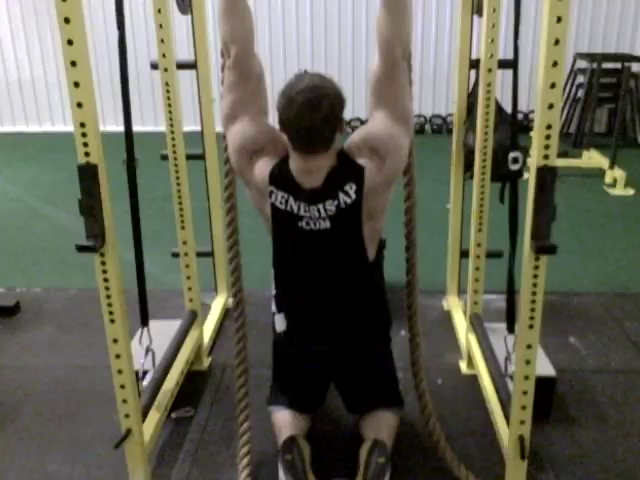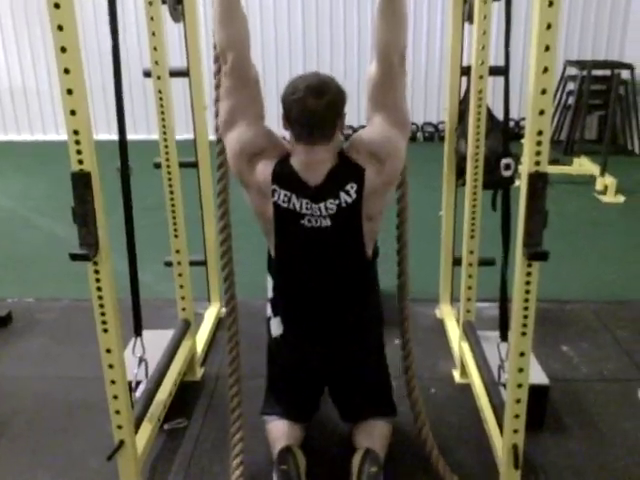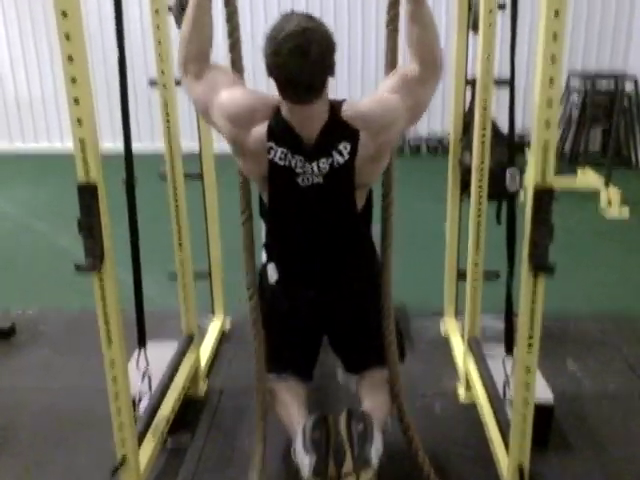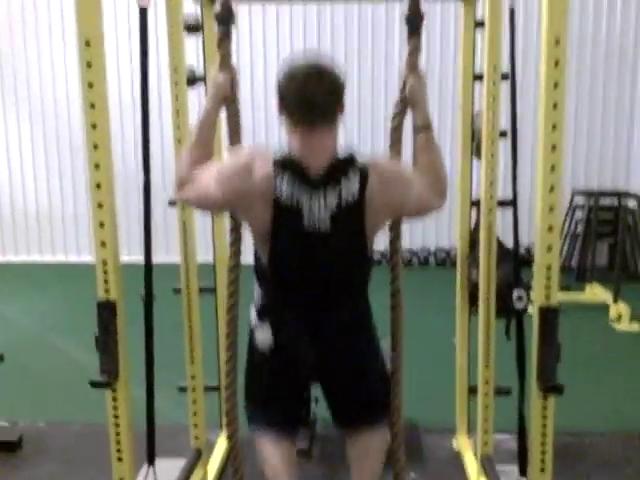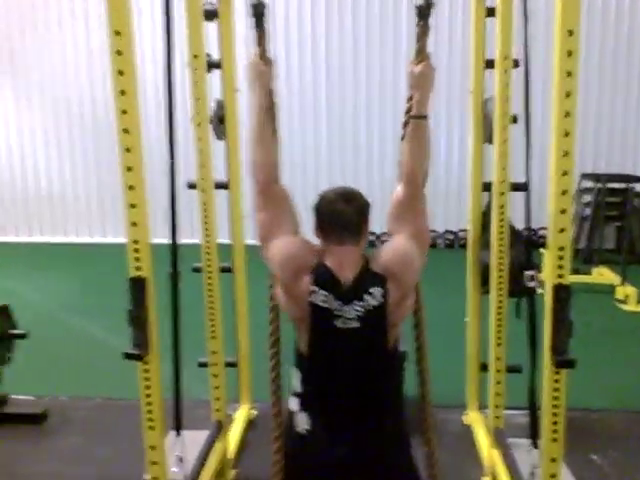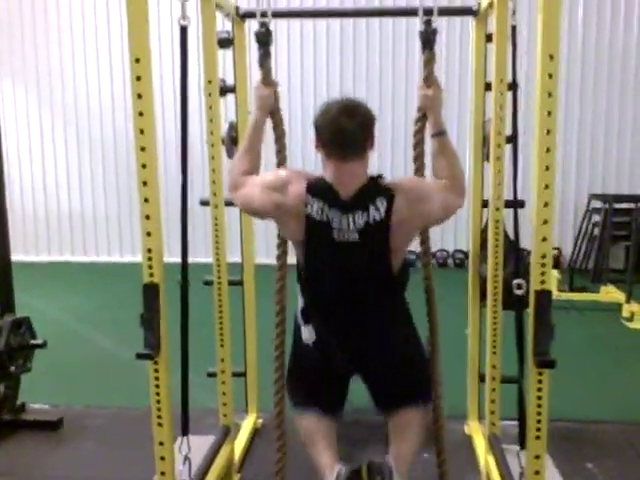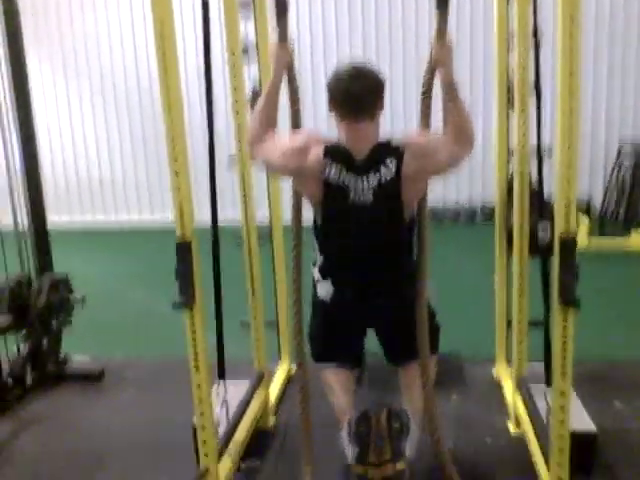
dt=0.7s
person 1, frame 1
left shoulder: (260, 169)
right shoulder: (372, 168)
left elbow: (239, 57)
right elbow: (393, 58)
left hip: (295, 328)
right hip: (362, 328)
left knee: (289, 403)
right knee: (380, 404)
person 1, frame 2
left shoulder: (260, 171)
right shoulder: (372, 169)
left elbow: (234, 62)
right elbow: (389, 63)
left hip: (291, 331)
right hip: (357, 331)
left knee: (283, 412)
right knee: (373, 413)
person 1, frame 3
left shoulder: (247, 126)
right shoulder: (369, 127)
left elbow: (194, 68)
right elbow: (427, 69)
left hip: (285, 279)
right hip: (354, 279)
left knee: (285, 373)
right knee: (374, 367)
left ankle: (303, 432)
right ankle: (368, 424)
person 1, frame 4
left shoulder: (251, 174)
right shoulder: (377, 181)
left elbow: (185, 184)
right elbow: (436, 192)
left wrist: (214, 103)
right wrist: (420, 113)
left hip: (280, 337)
right hip: (349, 336)
left knee: (271, 427)
right knee: (370, 422)
person 1, frame 5
left shoulder: (297, 277)
right shoulder: (394, 278)
left elbow: (266, 186)
right elbow: (411, 186)
left wrist: (260, 96)
right wrist: (420, 101)
left hip: (314, 429)
right hip: (379, 431)
person 1, frame 6
left shoulder: (290, 194)
right shoulder: (405, 201)
left elbow: (237, 185)
right elbow: (455, 190)
left wrist: (259, 115)
right wrist: (436, 120)
left hip: (319, 337)
right hip: (386, 336)
left knee: (310, 404)
right knee: (413, 398)
person 1, frame 7
left shoulder: (309, 160)
right shoulder: (412, 159)
left elbow: (257, 140)
right elbow: (463, 139)
left wrist: (277, 73)
right wrist: (446, 76)
left hip: (336, 289)
right hip: (396, 287)
left knee: (334, 359)
right knee: (413, 354)
left ankle: (349, 426)
right ankle: (409, 422)
